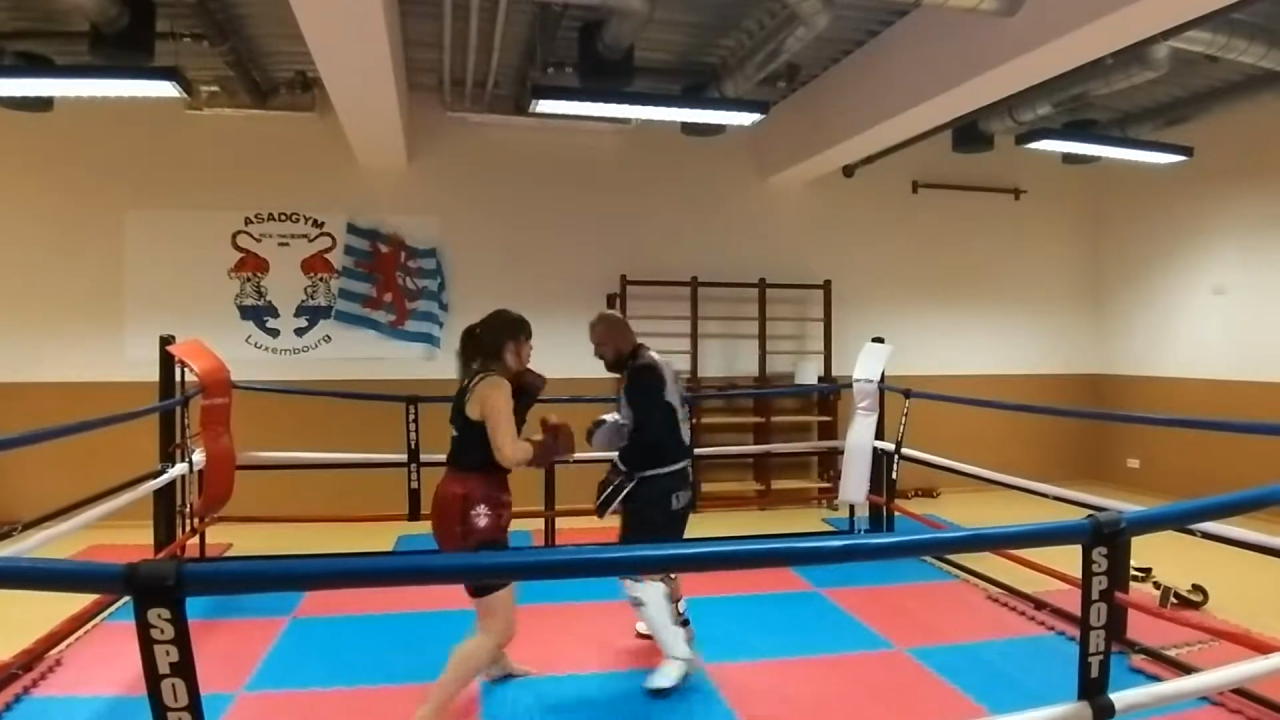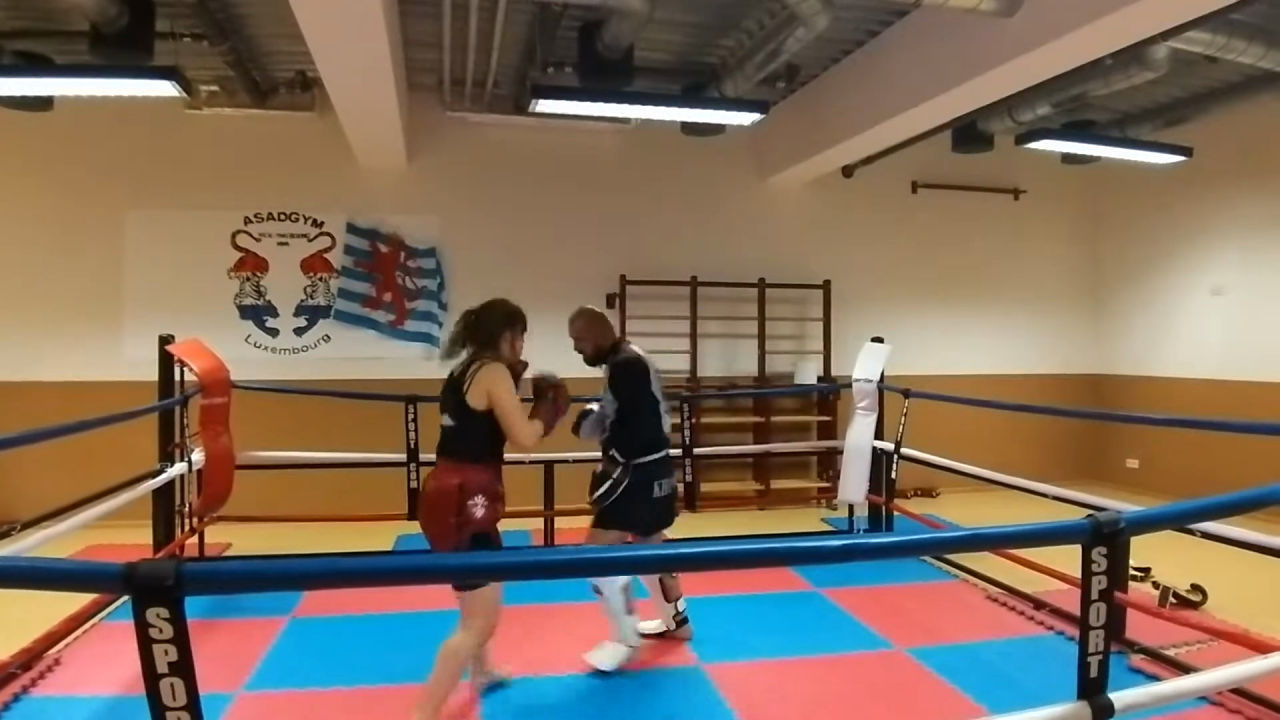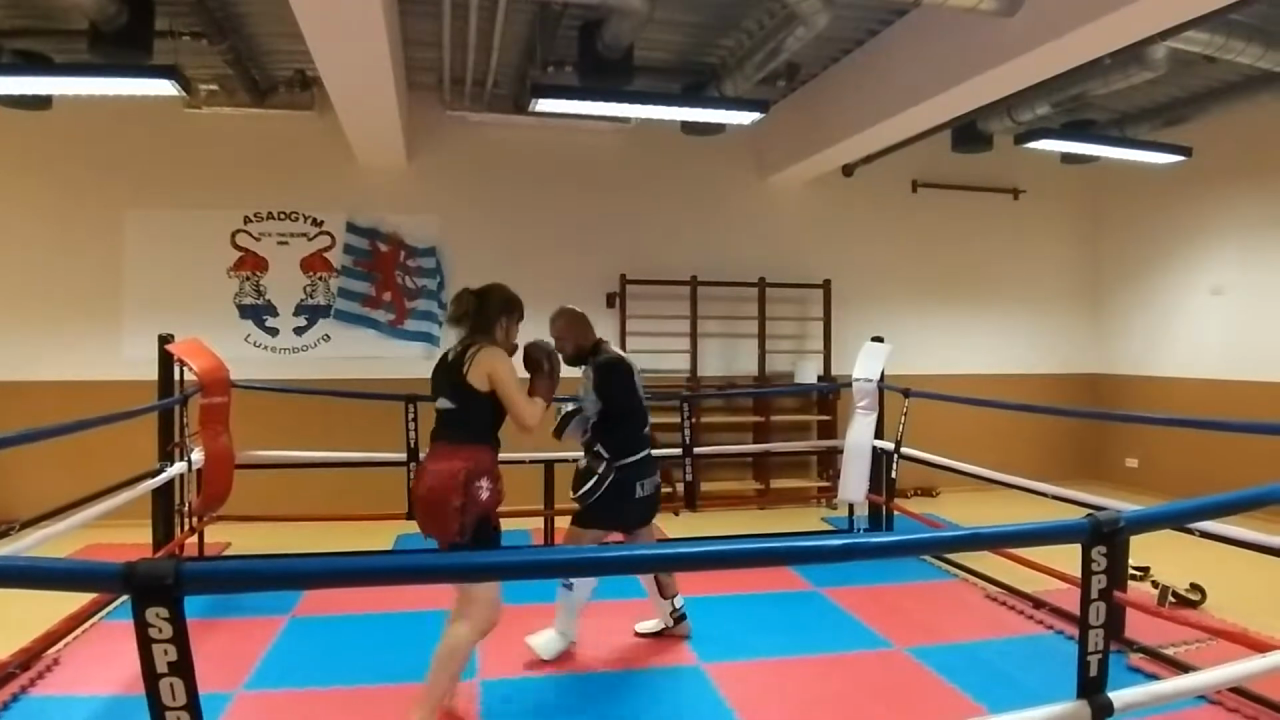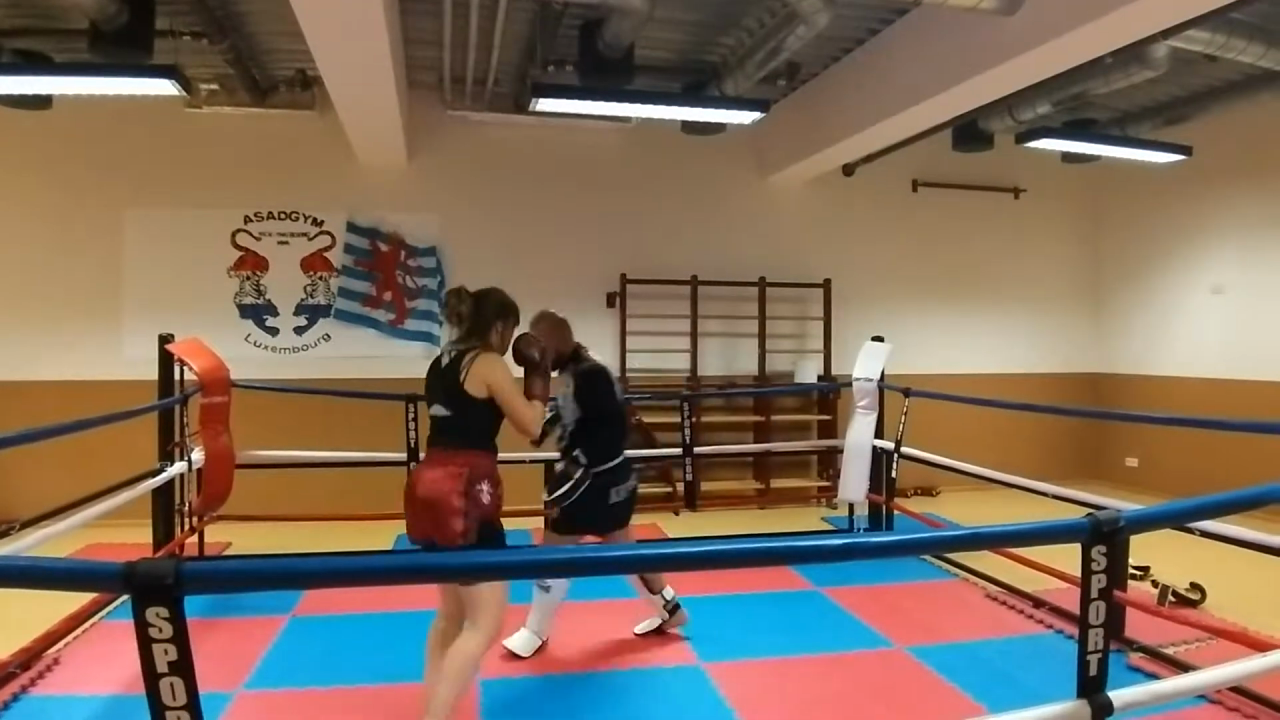
dt=0.1s
person 1, frame 1
left shoulder: (475, 382)
right shoulder: (496, 386)
right elbow: (508, 454)
left wrist: (523, 395)
right wrist: (547, 446)
left hip: (462, 500)
right hip: (475, 506)
left knee: (498, 594)
right knee: (496, 629)
left ankle: (497, 664)
person 1, frame 2
left shoulder: (461, 371)
right shoulder: (494, 374)
right elbow: (523, 438)
right wrist: (549, 409)
left hip: (446, 491)
right hip: (465, 498)
left knee: (479, 602)
right knee: (479, 623)
left ankle: (481, 672)
person 1, frame 3
left shoulder: (450, 358)
right shoulder: (492, 357)
right elbow: (529, 419)
right wrist: (544, 379)
left hip: (437, 477)
right hip: (466, 482)
left knee: (470, 599)
right knee: (480, 613)
person 1, frame 4
left shoulder: (441, 363)
right shoulder: (489, 364)
right elbow: (531, 426)
right wrist: (538, 378)
left hip: (428, 485)
right hip: (465, 490)
left knee: (452, 611)
right knee: (485, 623)
person 2, frame 1
left shoulder: (642, 372)
right shoulder: (648, 367)
left elbow: (651, 432)
left wrist: (621, 468)
right wrist: (615, 427)
left hip: (660, 482)
right hip: (661, 478)
left ankle: (677, 653)
right ankle: (676, 621)
person 2, frame 2
left shoulder: (625, 366)
right shoulder: (624, 362)
left elbow: (642, 419)
left wrist: (615, 458)
right wrist: (596, 418)
left hip: (641, 473)
right hip: (650, 470)
left knee: (602, 547)
right knee: (651, 545)
left ankle: (624, 638)
right ankle: (676, 619)
person 2, frame 3
left shoulder: (609, 367)
right shoulder: (603, 363)
left elbow: (631, 420)
left wrist: (600, 455)
right wrist: (579, 420)
left hip: (623, 472)
right hip: (633, 469)
left knee: (577, 544)
right knee: (642, 542)
left ankle: (563, 632)
right ankle: (674, 615)
person 2, frame 4
left shoulder: (589, 375)
right shoulder: (572, 370)
left elbow: (613, 426)
left wrist: (578, 460)
right wrist: (554, 423)
left hip: (599, 478)
right hip: (608, 475)
left knee: (554, 547)
right knee: (621, 544)
left ankle: (536, 632)
right ankle: (669, 609)
